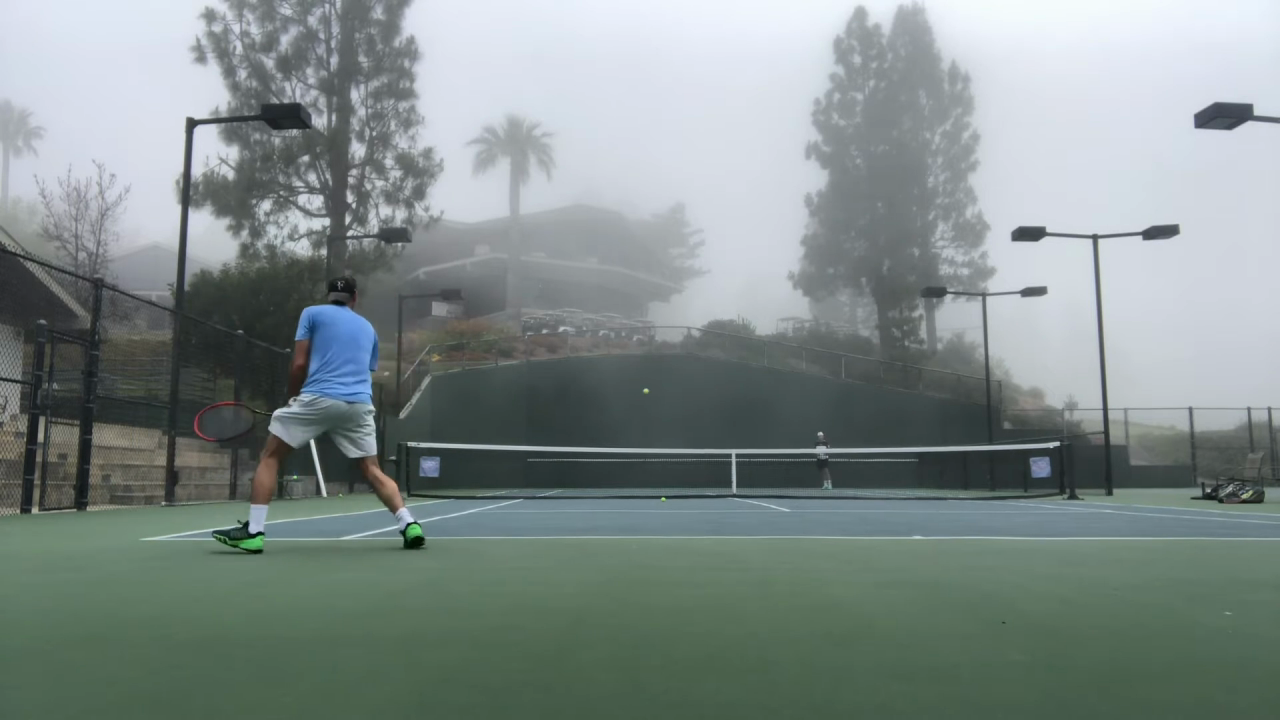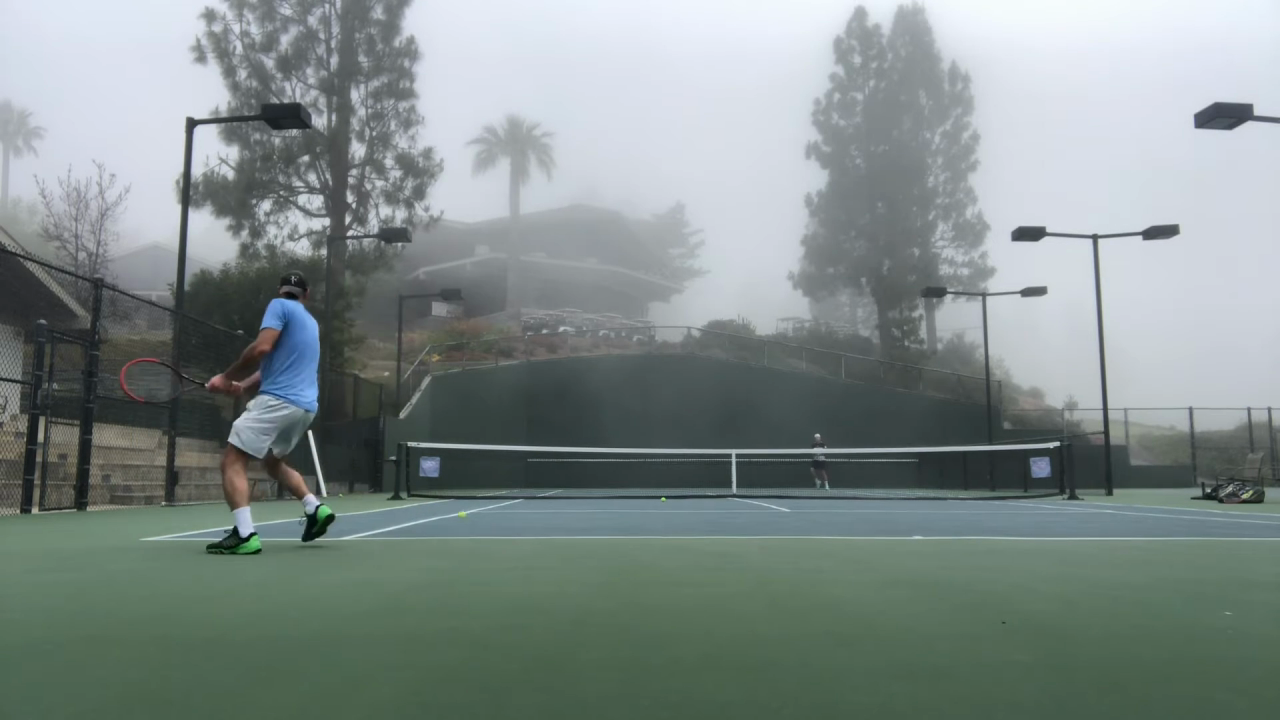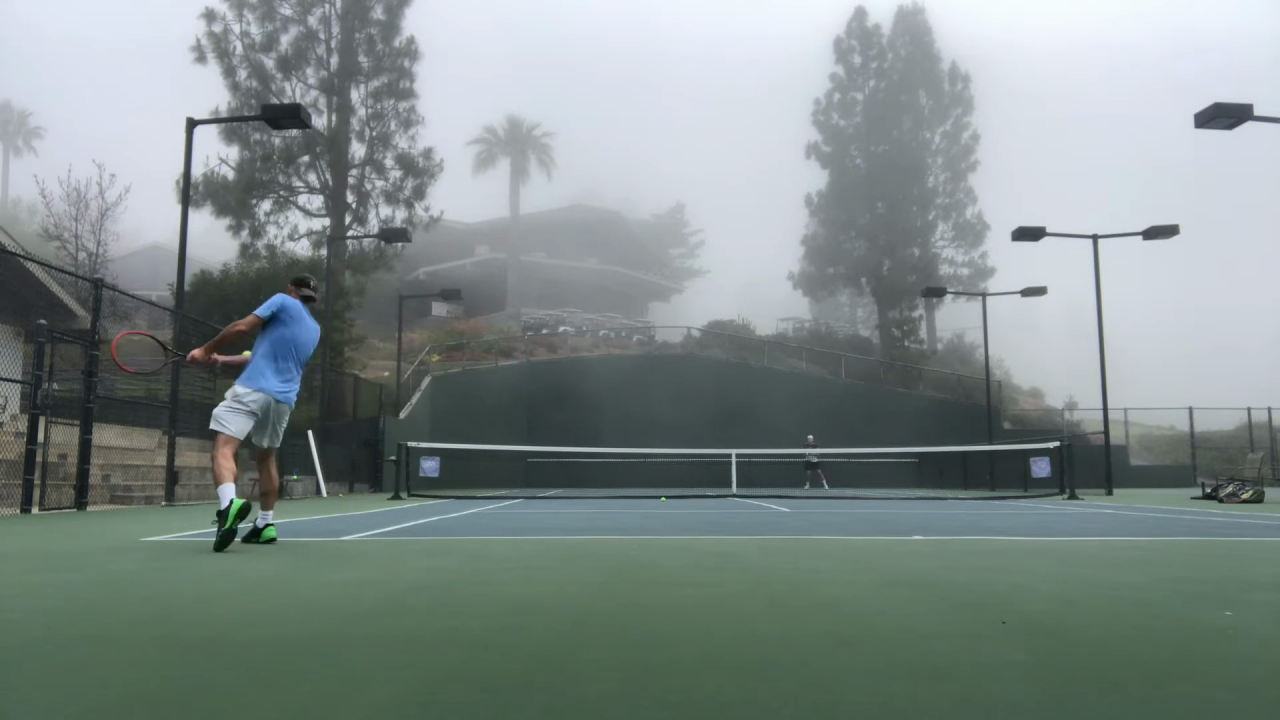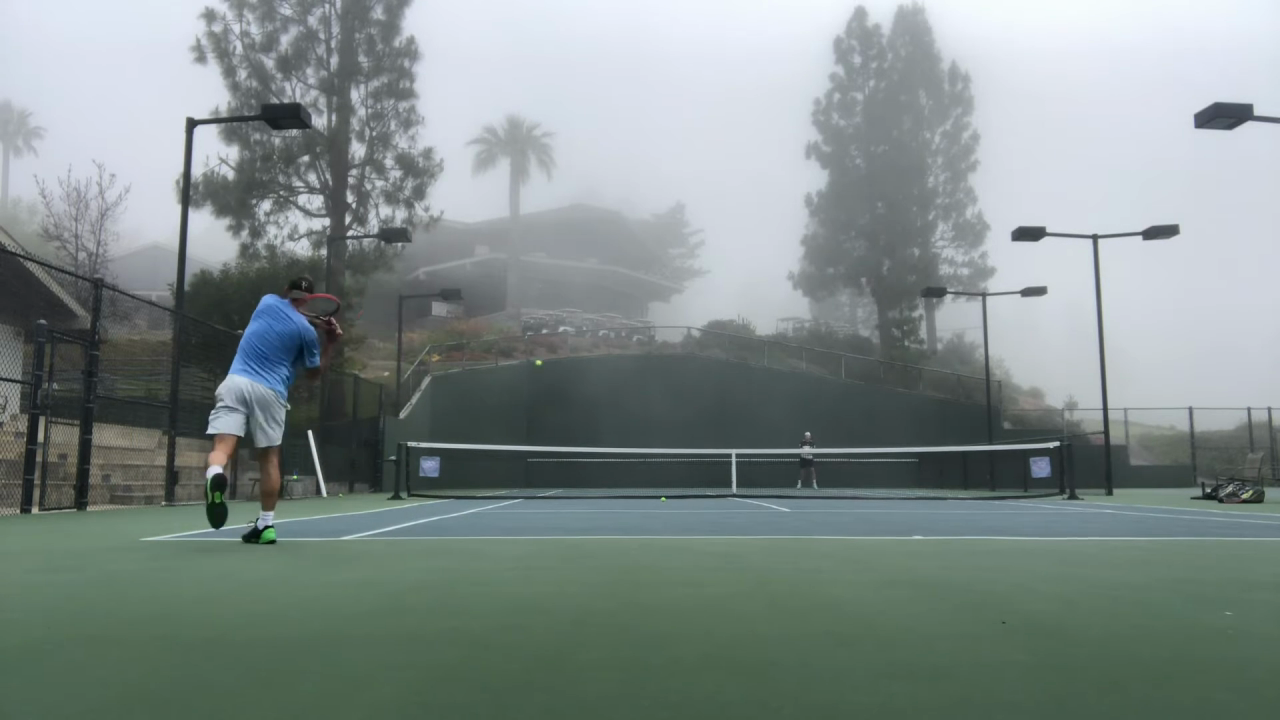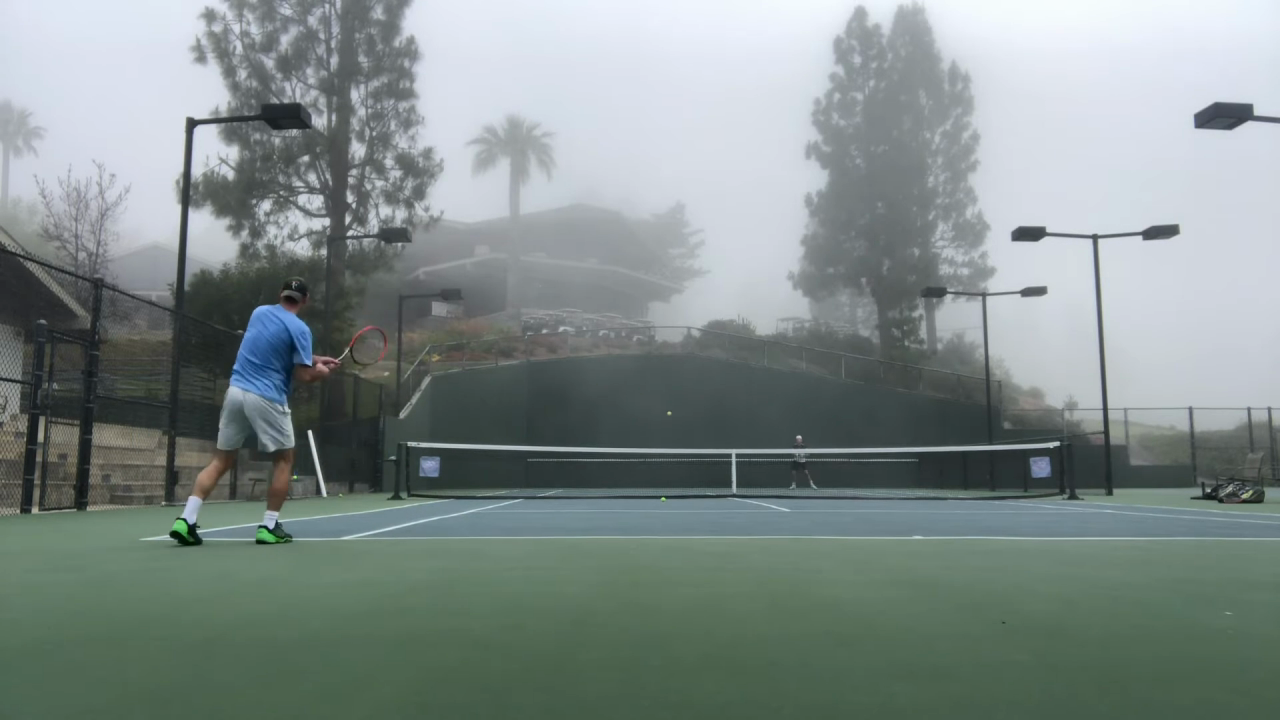
dt=0.3s
person 1, frame 1
left shoulder: (313, 313)
right shoulder: (367, 329)
left elbow: (299, 362)
left wrist: (296, 397)
left hip: (319, 399)
right hip: (358, 404)
left knee: (270, 456)
right knee: (371, 472)
left ankle: (253, 532)
right ankle: (409, 525)
person 1, frame 2
left shoulder: (280, 306)
right shoulder: (311, 322)
left elbow: (262, 347)
left wrist: (226, 378)
right wrist: (242, 386)
left hip: (278, 403)
right hip: (304, 406)
left knee: (232, 464)
right knee: (274, 462)
left ankle: (245, 535)
right ankle: (315, 509)
person 1, frame 3
left shoulder: (283, 302)
right shoulder: (314, 330)
left elbow: (242, 328)
left wrist: (207, 349)
right wrist: (222, 361)
left hip: (253, 391)
right hip: (283, 400)
left knee: (222, 451)
right knee: (267, 459)
left ankle: (229, 505)
right ankle: (265, 525)
person 1, frame 4
left shoulder: (268, 301)
right shoulder: (308, 333)
right elbow: (314, 374)
left wrist: (320, 324)
right wrist: (331, 344)
left hip: (236, 383)
right hip: (271, 392)
left knee: (222, 448)
right knee: (269, 459)
left ankle: (217, 482)
right ankle: (265, 525)
person 1, frame 5
left shoulder: (260, 312)
right shoulder: (300, 328)
right elbow: (304, 376)
left wrist: (315, 360)
right wrist: (321, 372)
left hip: (236, 393)
right hip: (267, 399)
left knee: (222, 461)
right knee: (283, 460)
left ankle: (186, 521)
right ankle: (269, 526)
